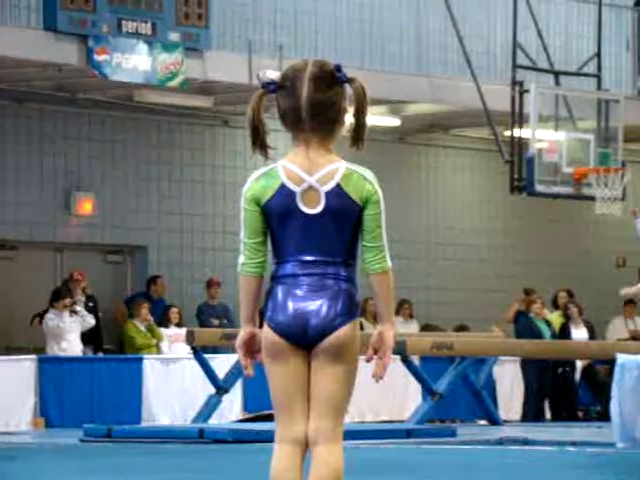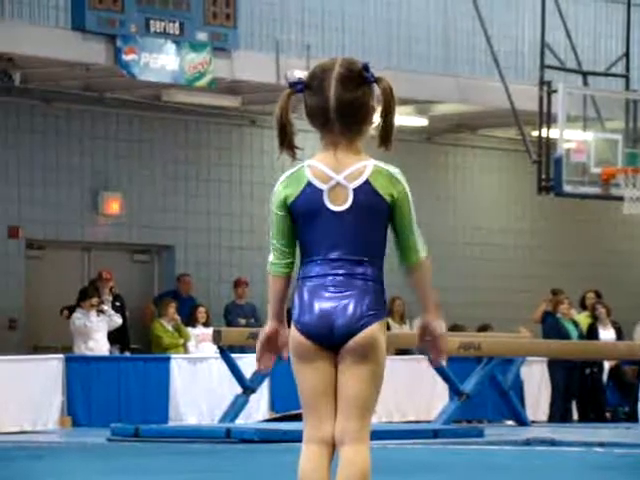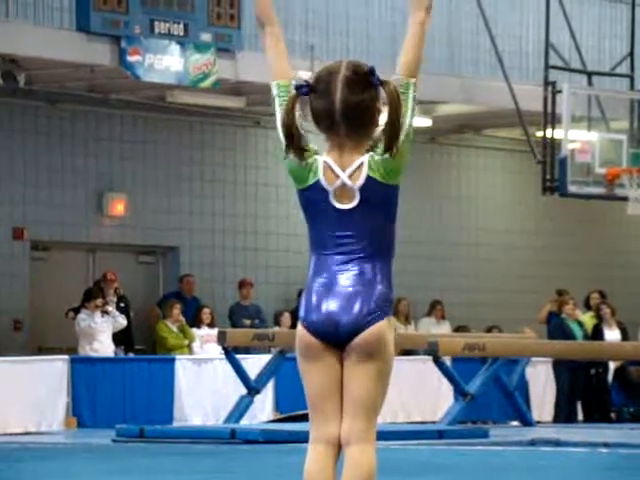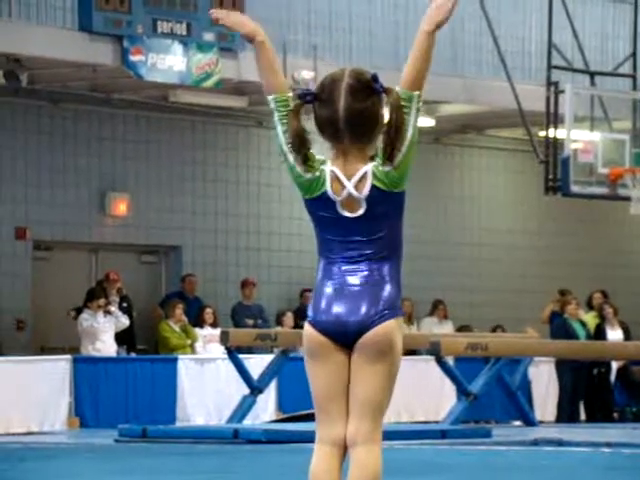
dt=0.4s
person 1, frame 1
left shoulder: (260, 184)
right shoulder: (361, 183)
left elbow: (252, 261)
right elbow: (376, 259)
left wrist: (247, 324)
right wrist: (386, 323)
left hip: (283, 314)
right hip: (336, 314)
left knee: (289, 437)
right knee: (326, 437)
person 1, frame 2
left shoulder: (290, 183)
right shoulder: (388, 181)
left elbow: (280, 261)
right elbow: (413, 255)
left wrist: (273, 321)
right wrist: (429, 315)
left hip: (310, 314)
right hip: (363, 314)
left knee: (316, 437)
right knee: (353, 437)
person 1, frame 3
left shoulder: (302, 170)
right shoulder: (386, 168)
left elbow: (283, 92)
right elbow: (406, 88)
left hip: (318, 312)
right hip: (369, 314)
left knee: (323, 436)
right knee: (359, 436)
person 1, frame 4
left shoulder: (309, 177)
right shoulder: (390, 174)
left elbow: (281, 104)
right elbow: (409, 100)
left wrist: (259, 39)
left hip: (325, 314)
right hip: (377, 314)
left knee: (329, 438)
right knee: (364, 438)
